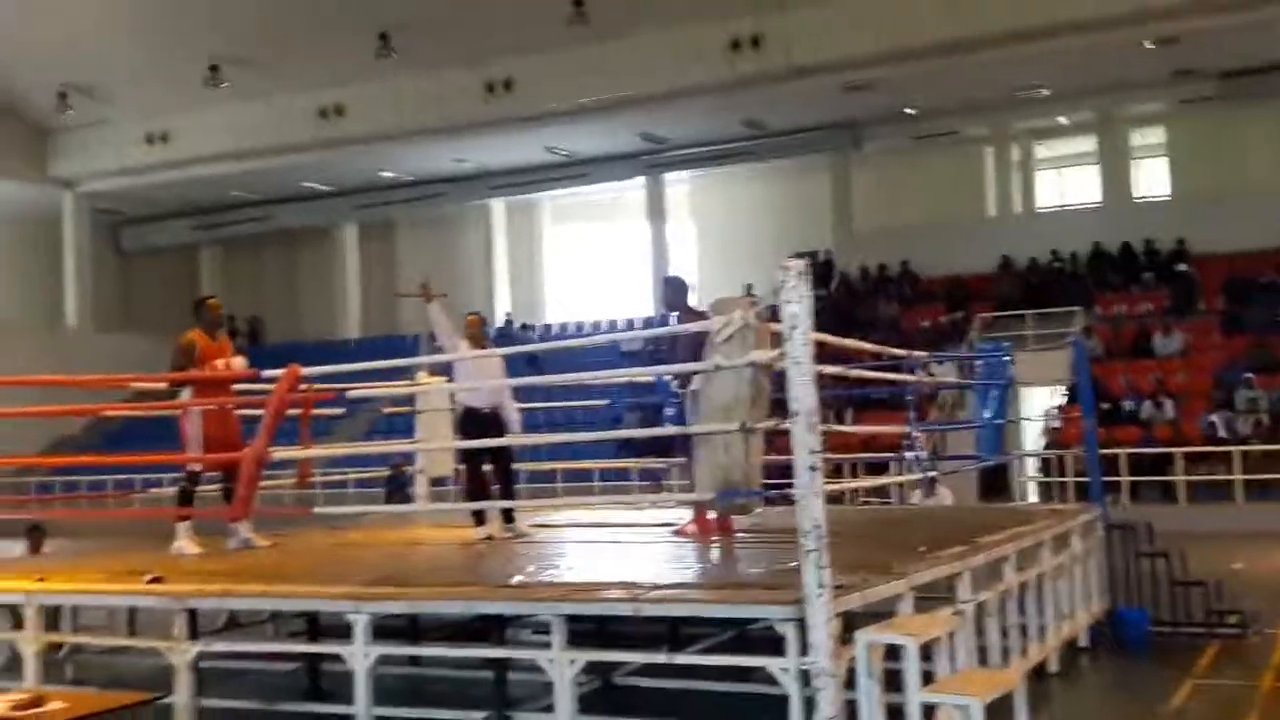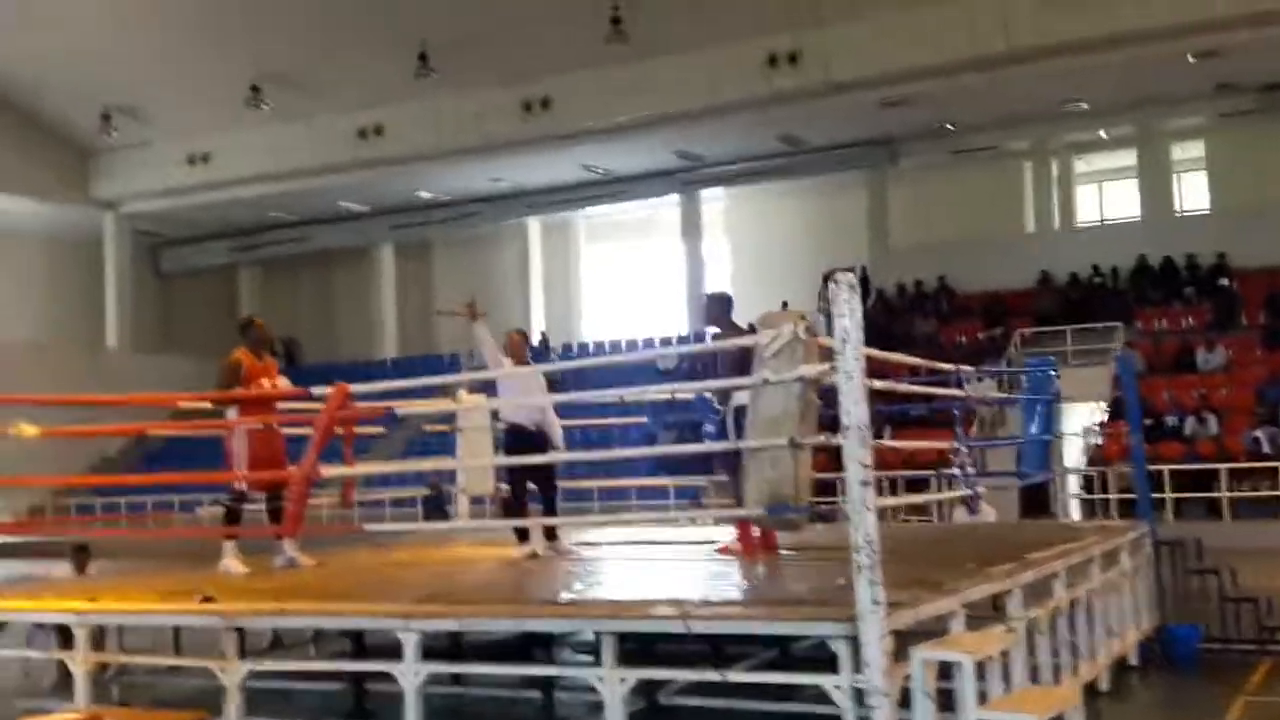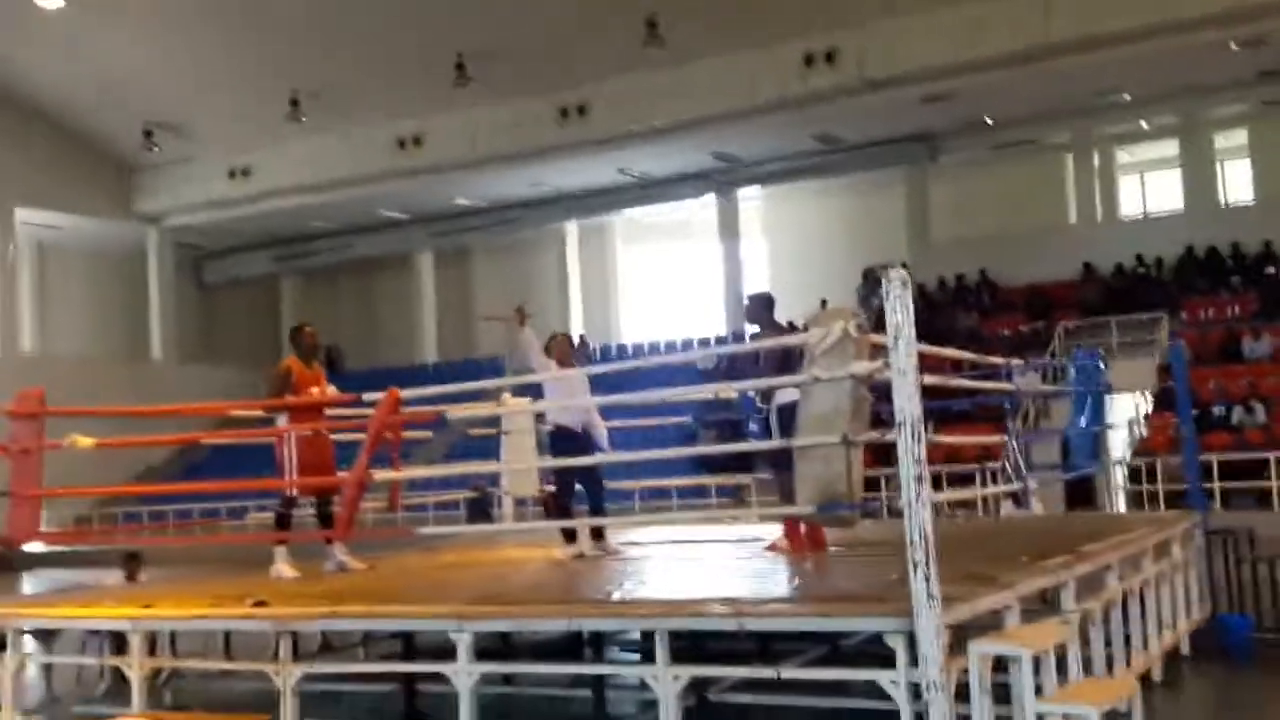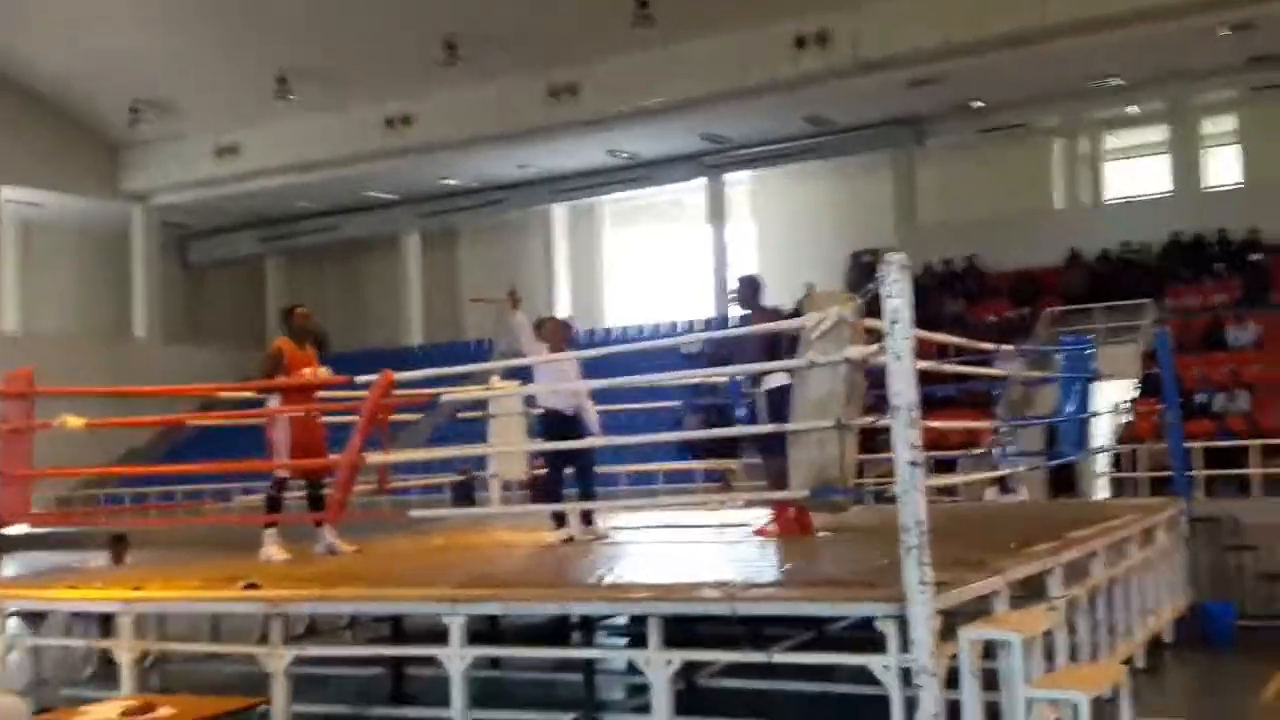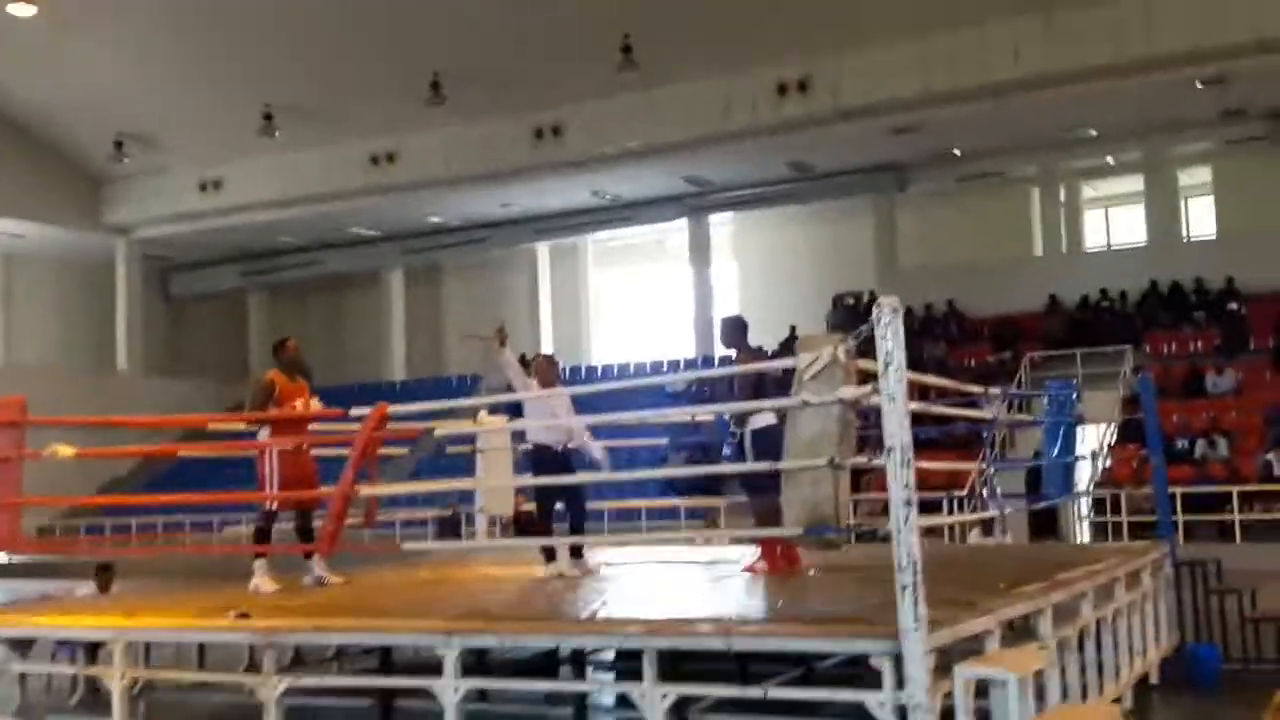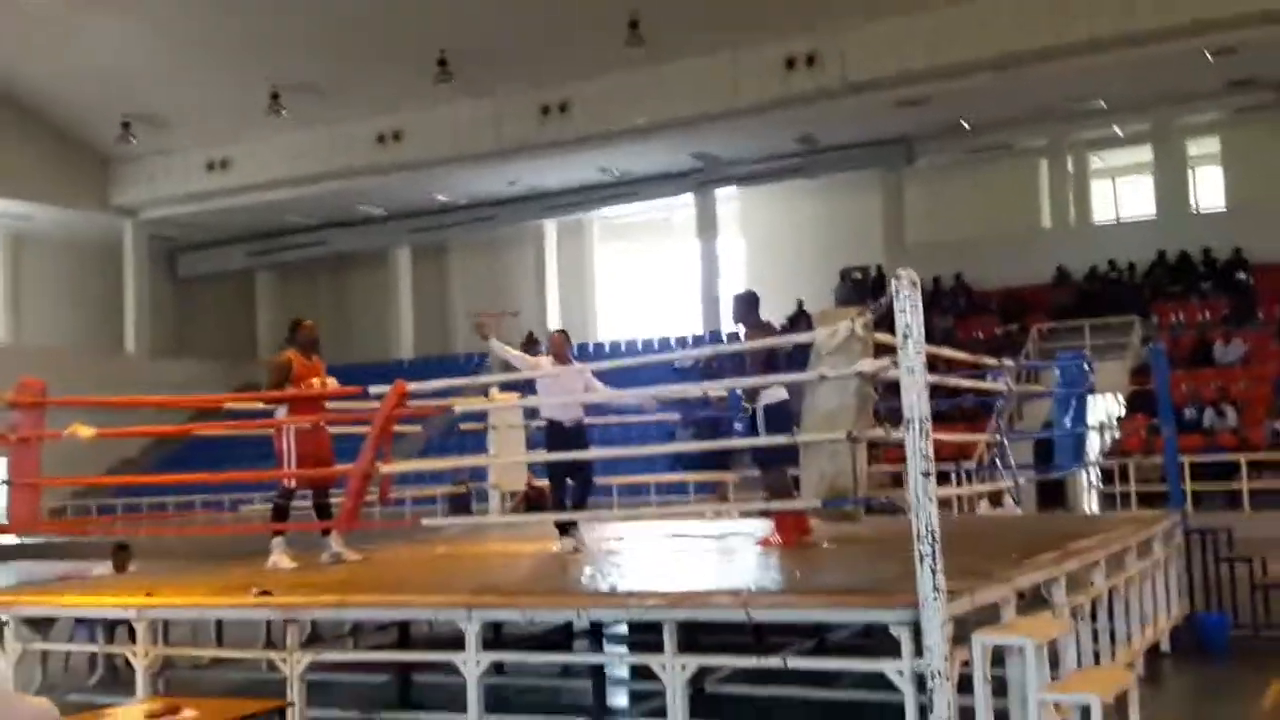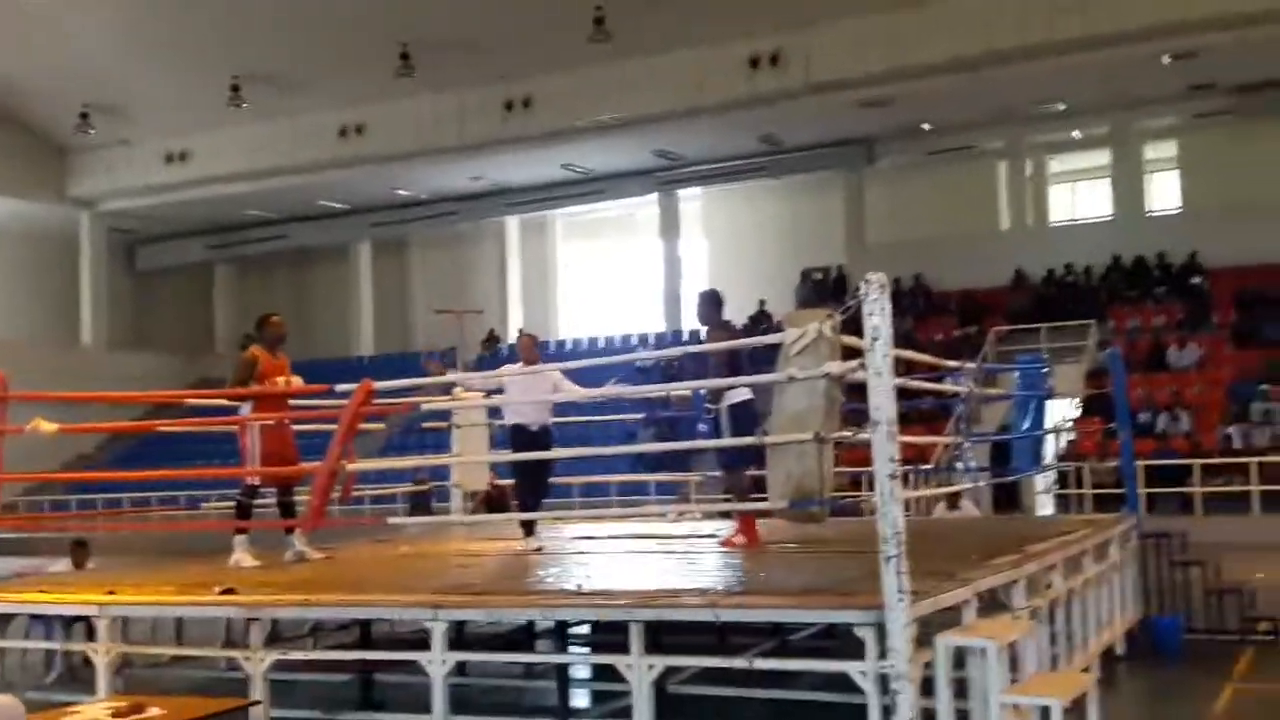
dt=0.2s
person 1, frame 1
left shoulder: (226, 341)
right shoulder: (189, 341)
left wrist: (237, 370)
right wrist: (204, 373)
left hip: (224, 408)
right hip: (198, 409)
left knee: (232, 467)
right knee: (194, 469)
left ankle: (240, 530)
right ankle: (182, 535)
person 1, frame 2
left shoulder: (271, 361)
right shoulder: (236, 360)
left wrist: (283, 391)
right wrist: (250, 392)
left hip: (269, 427)
right hip: (244, 428)
left knee: (277, 487)
right knee: (240, 489)
left ankle: (286, 549)
right ankle: (229, 553)
person 1, frame 3
left shoulder: (319, 369)
right shoulder: (286, 368)
left wrist: (331, 398)
right wrist: (301, 400)
left hip: (318, 433)
right hip: (295, 434)
left knee: (326, 493)
right knee: (290, 494)
left ankle: (336, 553)
right ankle: (280, 559)
person 1, frame 4
left shoulder: (311, 350)
right shoulder: (278, 349)
left wrist: (323, 378)
right wrist: (291, 381)
left hip: (309, 415)
right hip: (285, 416)
left knee: (316, 475)
right knee: (281, 476)
left ankle: (325, 536)
right ankle: (270, 540)
person 1, frame 5
left shoulder: (303, 382)
right shoulder: (269, 381)
right elbow: (252, 416)
left wrist: (313, 410)
right wrist: (282, 412)
left hip: (300, 448)
right hip: (276, 448)
left knee: (306, 507)
right knee: (271, 507)
left ankle: (315, 568)
right ankle: (260, 572)
person 1, frame 6
left shoulder: (319, 361)
right shoulder: (285, 360)
right elbow: (268, 395)
left wrist: (331, 388)
right wrist: (298, 391)
left hip: (316, 425)
right hip: (293, 427)
left knee: (323, 485)
right knee: (289, 485)
left ankle: (333, 545)
right ankle: (277, 549)
person 1, frame 7
left shoulder: (284, 359)
right shoulder: (251, 357)
right elbow: (232, 391)
left wrist: (295, 387)
right wrist: (264, 388)
left hip: (280, 423)
right hip: (257, 424)
left knee: (287, 482)
right knee: (252, 482)
left ankle: (296, 544)
right ankle: (240, 548)
person 2, frame 1
left shoulder: (686, 320)
right shoulder: (697, 318)
left elbow: (685, 360)
left wrist: (680, 388)
left hip: (693, 390)
left knee: (694, 452)
left ankle: (701, 518)
right ankle: (722, 516)
person 2, frame 2
left shoulder: (726, 338)
right shoulder: (742, 334)
left elbow: (727, 376)
left wrist: (721, 403)
left hip: (735, 405)
right hip: (746, 403)
left knee: (736, 470)
right knee: (738, 470)
left ankle: (745, 537)
right ankle: (766, 536)
person 2, frame 3
left shoulder: (766, 336)
right shoulder: (784, 332)
left elbow: (768, 375)
left wrist: (762, 402)
left hip: (779, 403)
right hip: (792, 399)
left knee: (783, 467)
right knee: (791, 466)
left ankle: (793, 532)
person 2, frame 4
left shoulder: (756, 319)
right shoulder: (774, 315)
left elbow: (758, 360)
left wrist: (752, 386)
left hip: (769, 387)
right hip: (782, 384)
left knee: (773, 454)
right knee: (779, 451)
left ankle: (783, 519)
right ankle: (799, 515)
person 2, frame 5
left shoulder: (742, 359)
right shoulder: (758, 354)
left elbow: (742, 396)
left wrist: (736, 429)
left hip: (753, 427)
right hip: (769, 424)
left knee: (757, 490)
right knee: (768, 487)
person 2, frame 6
left shoulder: (753, 333)
right shoulder: (768, 329)
left elbow: (755, 371)
left wrist: (748, 403)
left hip: (765, 402)
right hip: (778, 398)
left knee: (770, 467)
right knee: (778, 462)
person 2, frame 7
left shoulder: (716, 334)
right shoulder: (729, 330)
left elbow: (719, 375)
left wrist: (712, 408)
left hip: (729, 404)
right hip: (742, 400)
left knee: (734, 468)
right knee: (733, 467)
left ankle: (748, 532)
right ankle: (746, 526)
person 3, frame 1
left shoulder: (495, 358)
right shoulder: (458, 349)
left elbow: (505, 394)
right elbow: (442, 329)
left wrist: (514, 425)
right wrist: (431, 301)
left hip: (494, 418)
right hip: (471, 418)
left knee: (504, 469)
right knee: (474, 472)
left ankle: (509, 521)
right ankle: (481, 524)
person 3, frame 2
left shoulder: (537, 375)
right shoulder: (502, 367)
left elbow: (547, 409)
right elbow: (487, 347)
left wrist: (558, 441)
right wrist: (476, 321)
left hip: (538, 435)
right hip: (515, 435)
left knee: (548, 487)
right knee: (517, 490)
left ankle: (552, 538)
right ankle: (524, 542)
person 3, frame 3
left shoulder: (581, 376)
right shoulder: (548, 370)
left elbow: (591, 411)
right elbow: (532, 351)
left wrist: (603, 441)
right wrist: (523, 326)
left hip: (583, 436)
right hip: (561, 437)
left knee: (595, 487)
right knee: (564, 491)
left ankle: (599, 538)
right ankle: (570, 542)
person 3, frame 4
left shoulder: (571, 360)
right shoulder: (539, 354)
left elbow: (582, 395)
right elbow: (525, 333)
left wrist: (594, 426)
right wrist: (516, 309)
left hip: (573, 419)
right hip: (552, 419)
left knee: (586, 470)
right knee: (554, 475)
left ankle: (588, 523)
right ankle: (561, 526)
person 3, frame 5
left shoulder: (563, 396)
right shoulder: (529, 389)
left elbow: (577, 429)
right elbow: (513, 371)
left wrist: (597, 452)
right wrist: (503, 346)
left hip: (563, 454)
right hip: (542, 454)
left knee: (577, 505)
right knee: (544, 509)
left ankle: (577, 557)
right ankle: (551, 561)
person 3, frame 6
left shoulder: (580, 371)
right shoulder: (540, 366)
left elbow: (603, 392)
right elbow: (515, 357)
left wrist: (638, 400)
right wrist: (490, 339)
left hip: (577, 428)
right hip: (556, 429)
left knee: (584, 480)
right knee: (558, 484)
left ankle: (572, 526)
right ankle: (565, 534)
person 3, frame 7
left shoulder: (551, 375)
right shoulder: (509, 372)
left elbow: (577, 391)
right elbow: (479, 382)
left hip: (542, 432)
right hip: (520, 432)
left knee: (540, 484)
right knee: (525, 484)
left ankle: (533, 528)
right ankle: (528, 534)
